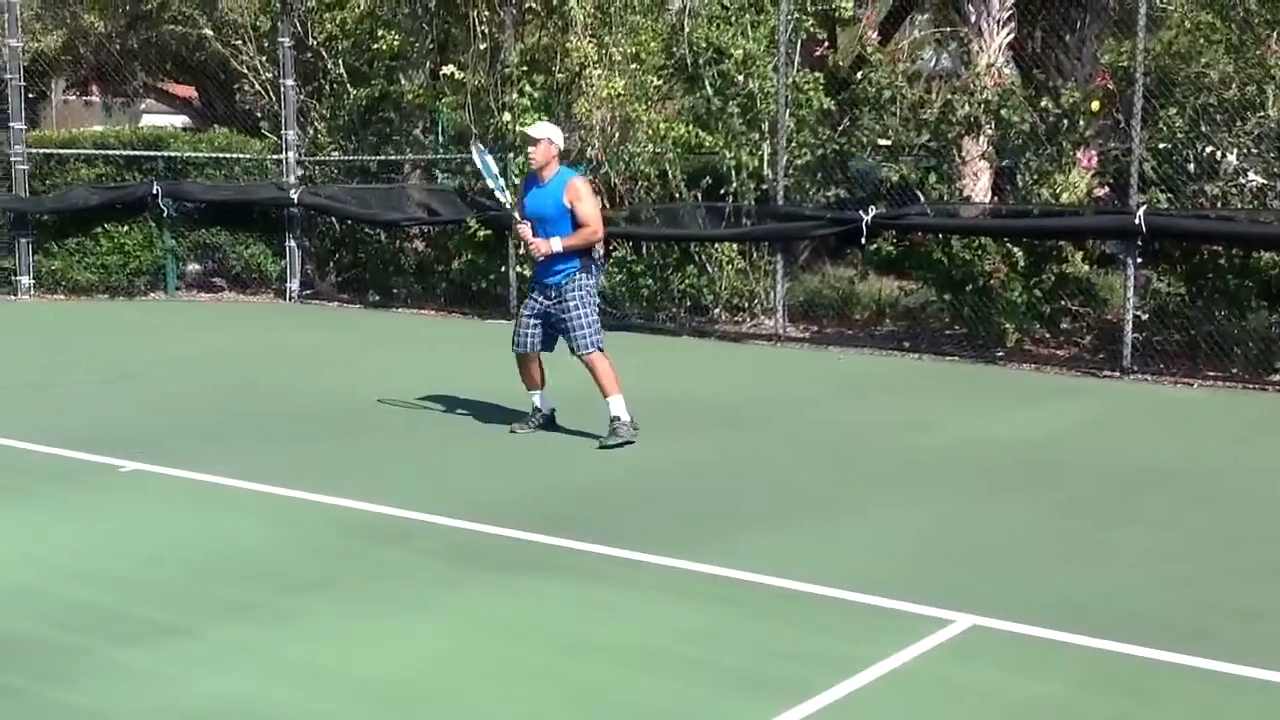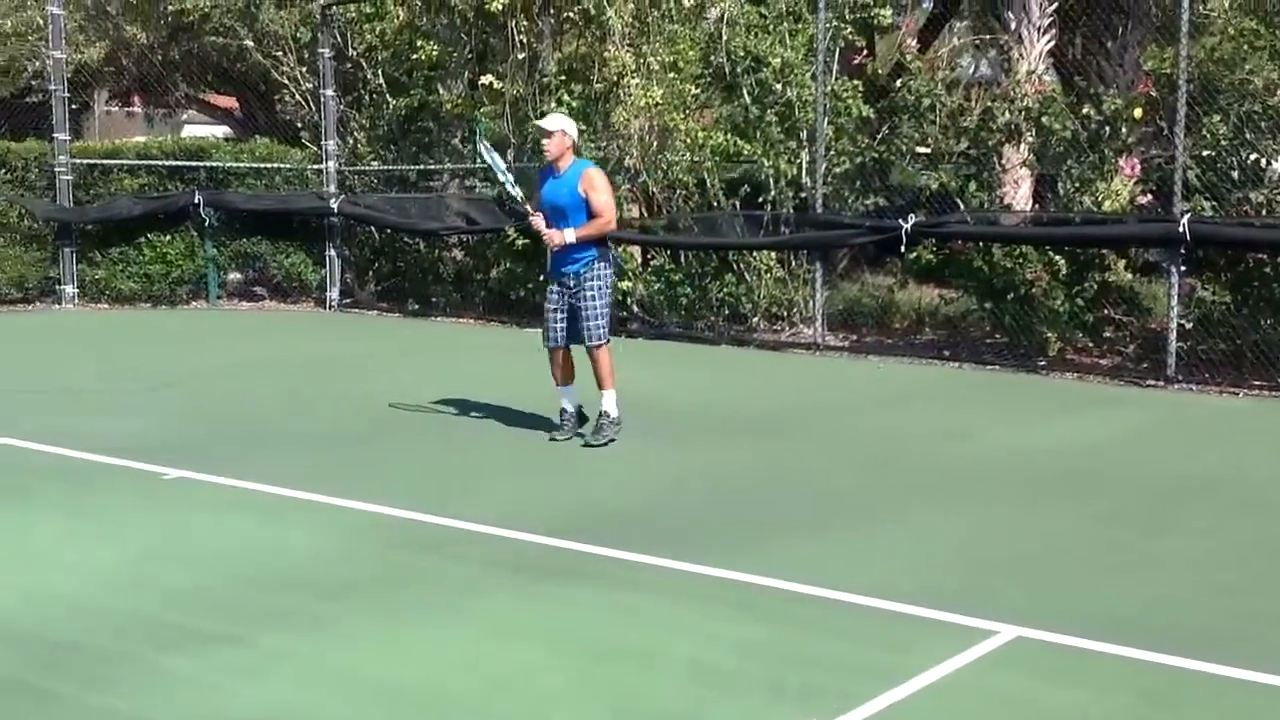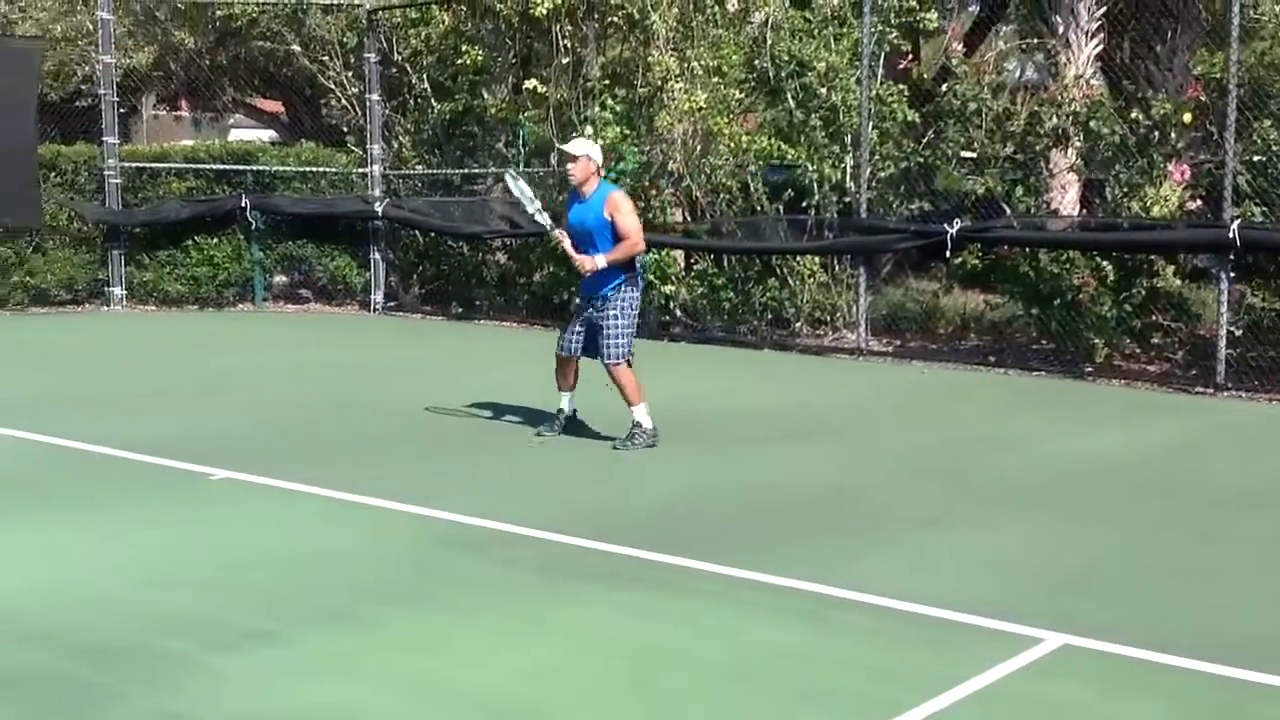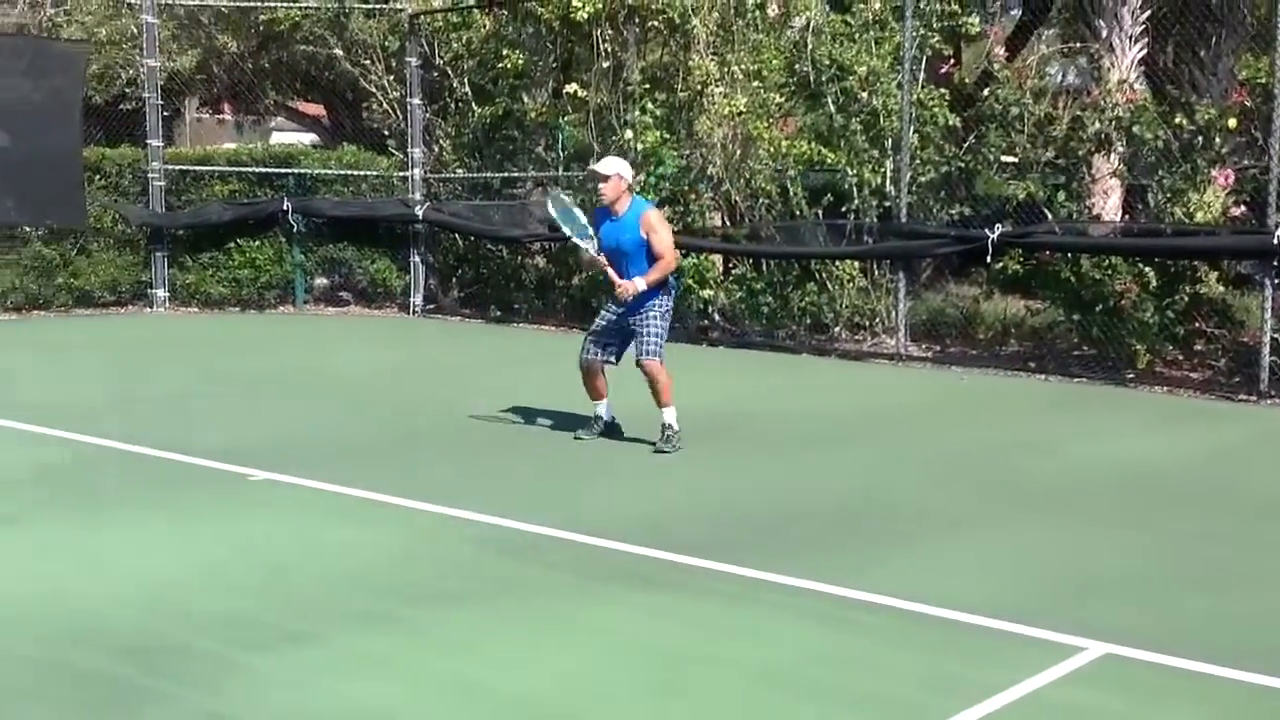
dt=0.2s
person 1, frame 1
left shoulder: (573, 184)
right shoulder: (528, 184)
left elbow: (595, 231)
left wrist: (552, 245)
right wrist: (525, 234)
left hip: (575, 279)
right hip: (542, 282)
left knee: (589, 351)
right knee: (524, 349)
left ankle: (622, 421)
right ankle: (542, 411)
person 1, frame 2
left shoulder: (589, 174)
right shoulder: (544, 176)
left elbow: (608, 221)
left wrist: (567, 235)
right wrist: (539, 224)
left hip: (592, 269)
right hip: (560, 272)
left knee: (596, 342)
right knee: (556, 346)
left ankle: (609, 415)
right ankle: (571, 412)
person 1, frame 3
left shoulder: (614, 198)
right shoulder: (573, 199)
left elbow: (636, 243)
left wrist: (598, 261)
right wrist: (565, 243)
left hip: (619, 290)
right hip: (590, 291)
left knee: (615, 361)
right knee: (566, 353)
left ankle: (644, 426)
right ankle: (566, 414)
person 1, frame 4
left shoulder: (648, 215)
right shoulder: (598, 216)
left elbow: (670, 260)
right elbow: (594, 254)
left wrist: (638, 284)
right wrist: (594, 261)
left hip: (653, 299)
right hip: (619, 302)
left knee: (649, 361)
right knee: (590, 360)
left ankle: (670, 426)
right ankle: (604, 419)
